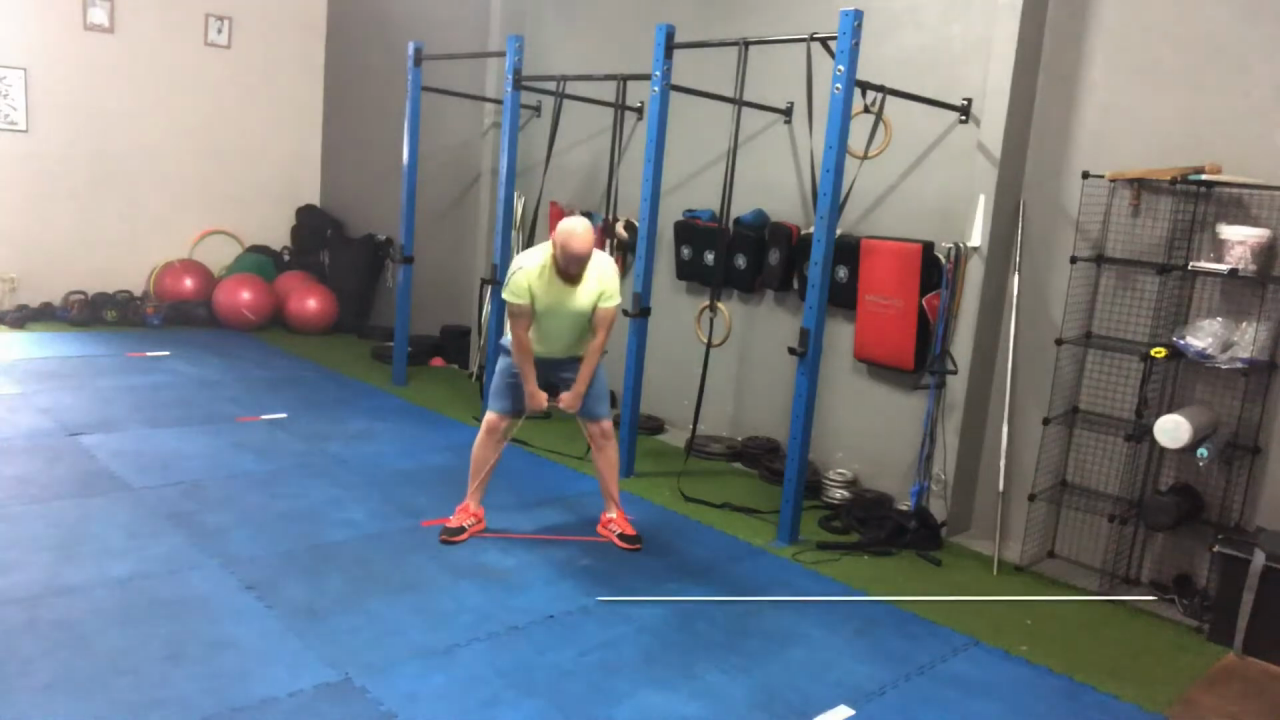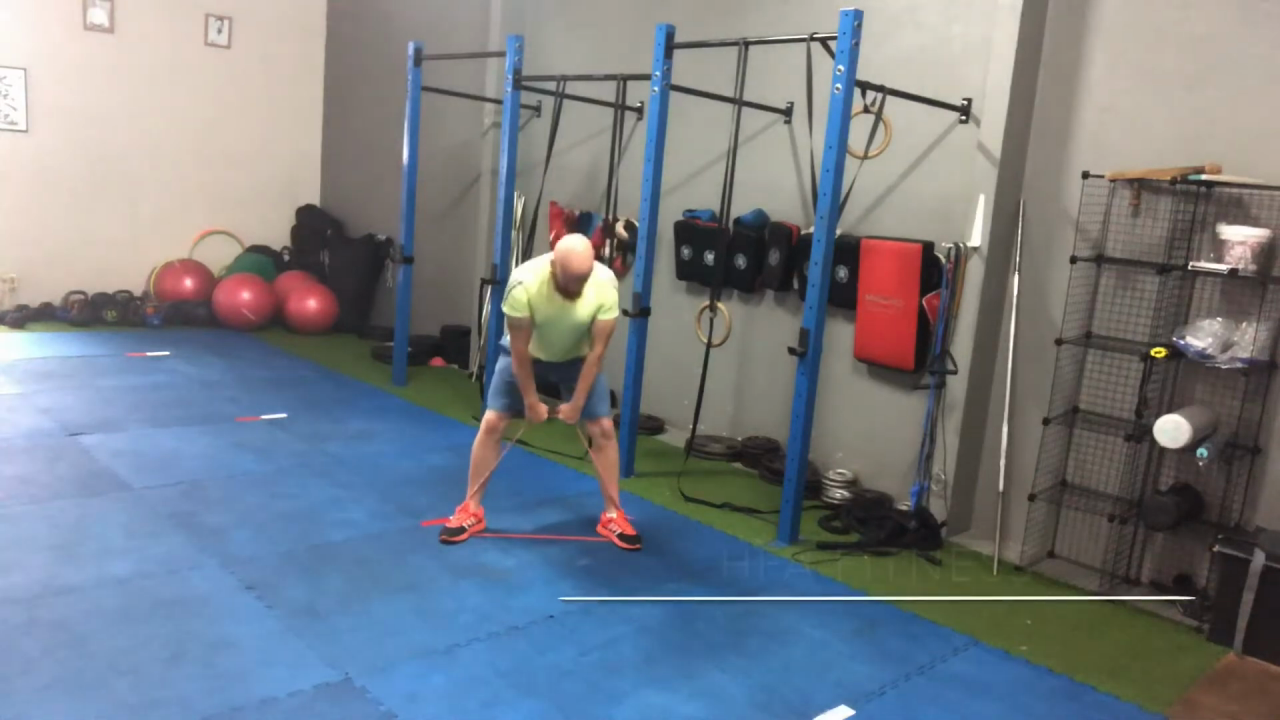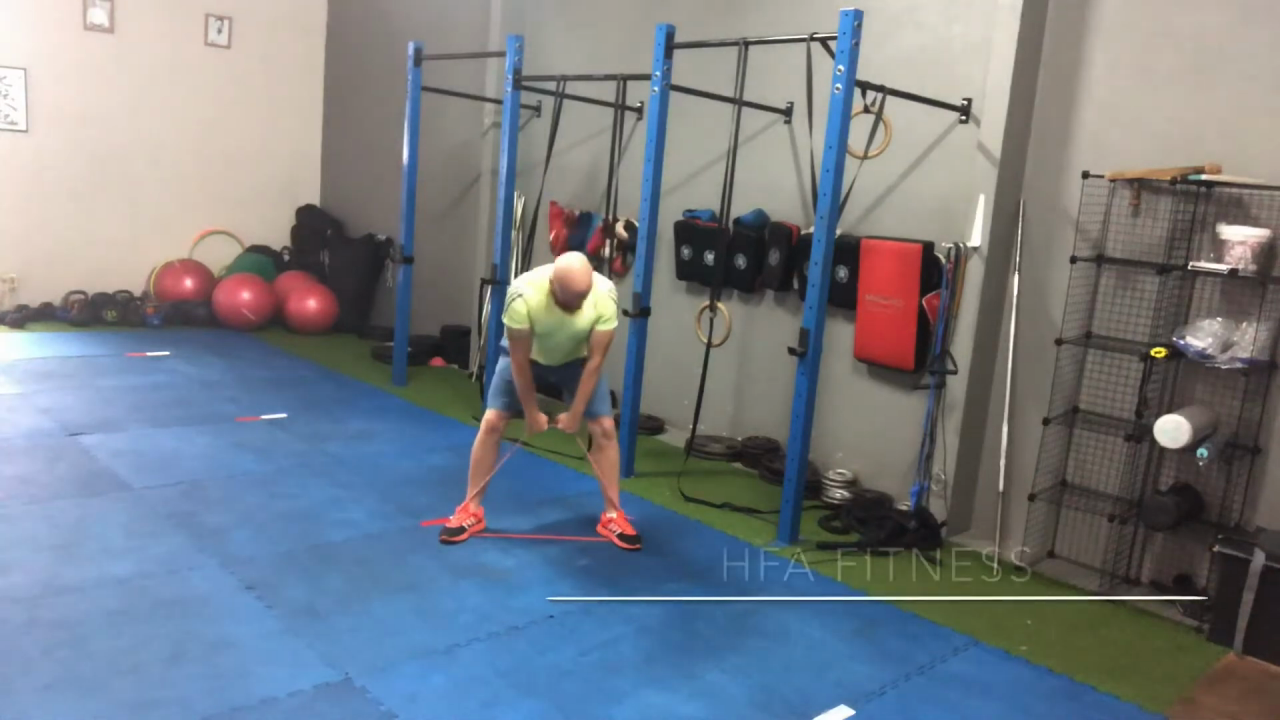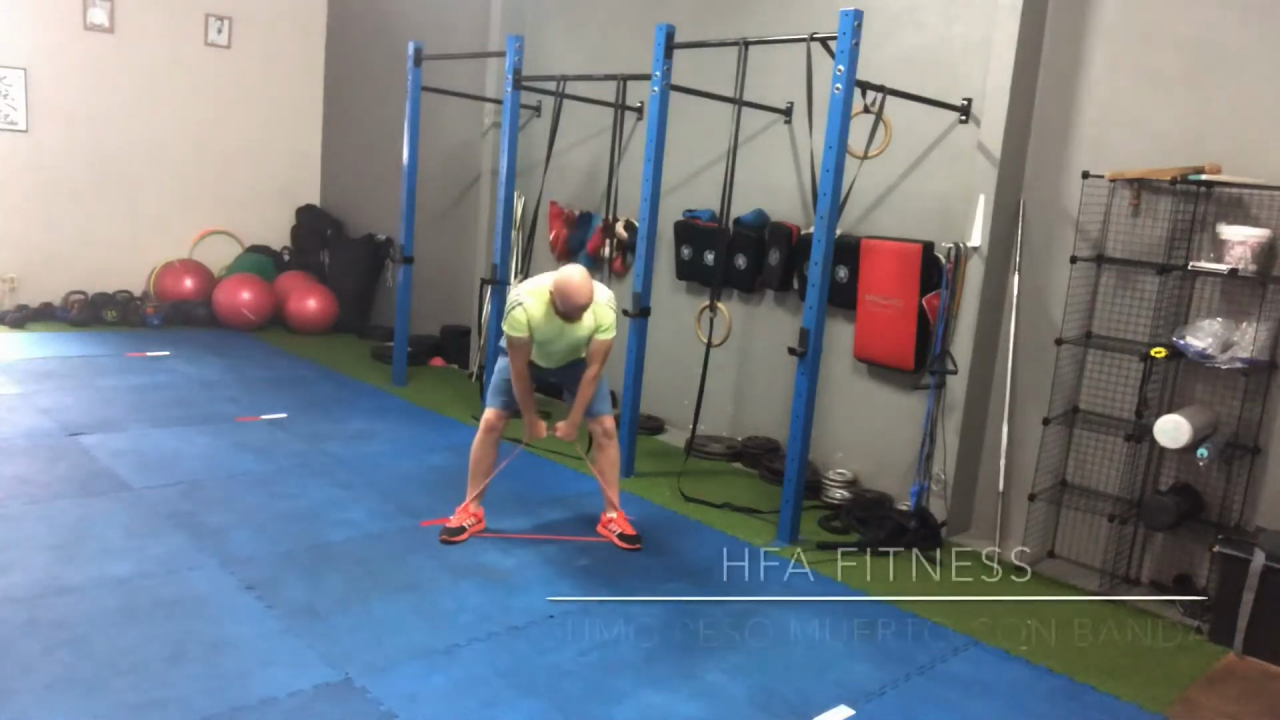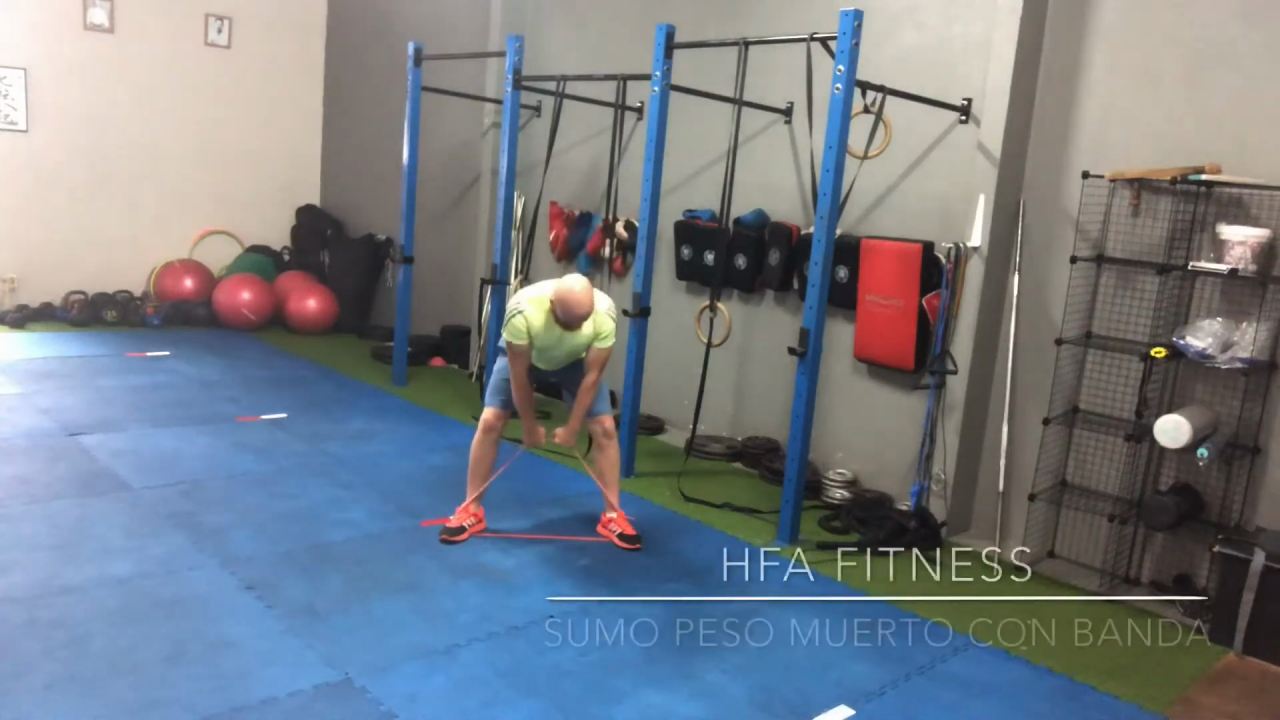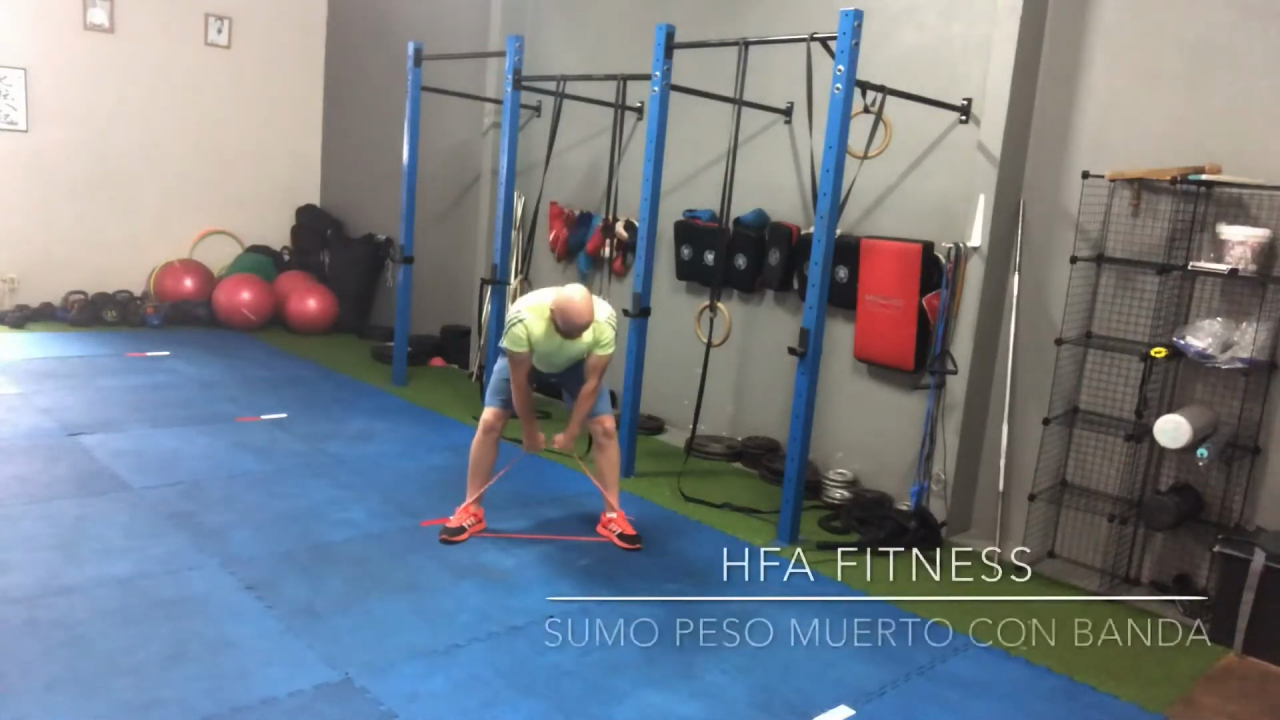
dt=0.2s
person 1, frame 1
left shoulder: (606, 271)
right shoulder: (525, 268)
left elbow: (599, 337)
right elbow: (520, 335)
left wrist: (578, 390)
right wrist: (530, 388)
left hip: (578, 357)
right hip: (525, 353)
left knee: (603, 429)
right knee: (493, 424)
left ankle: (613, 515)
right ankle: (471, 510)
person 1, frame 2
left shoulder: (606, 284)
right shoulder: (524, 281)
left elbow: (597, 349)
right elbow: (519, 347)
left wrist: (577, 402)
right wrist: (530, 400)
left hip: (577, 358)
right hip: (526, 354)
left knee: (603, 428)
right knee: (492, 422)
left ankle: (613, 515)
right ankle: (471, 510)
person 1, frame 3
left shoulder: (605, 294)
right shoulder: (523, 293)
left elbow: (595, 360)
right elbow: (519, 359)
left wrist: (575, 412)
right wrist: (531, 411)
left hip: (577, 359)
right hip: (525, 354)
left knee: (604, 427)
right knee: (492, 422)
left ankle: (612, 516)
right ankle: (471, 510)
person 1, frame 4
left shoulder: (605, 304)
right shoulder: (522, 301)
left elbow: (594, 368)
right elbow: (519, 366)
left wrist: (574, 420)
right wrist: (531, 419)
left hip: (576, 359)
right hip: (523, 354)
left knee: (605, 427)
right knee: (491, 422)
left ankle: (612, 516)
right ankle: (471, 510)
person 1, frame 5
left shoulder: (605, 312)
right shoulder: (522, 309)
left elbow: (592, 375)
right elbow: (519, 373)
left wrist: (572, 426)
right wrist: (530, 425)
left hip: (575, 361)
right hip: (522, 355)
left knee: (605, 427)
right knee: (490, 422)
left ankle: (612, 515)
right ankle: (471, 510)
person 1, frame 6
left shoulder: (605, 320)
right shoulder: (522, 317)
left elbow: (592, 382)
right elbow: (519, 380)
left wrist: (571, 432)
right wrist: (530, 431)
left hip: (576, 363)
right hip: (521, 357)
left knee: (605, 427)
right knee: (490, 422)
left ankle: (612, 516)
right ankle: (471, 510)
